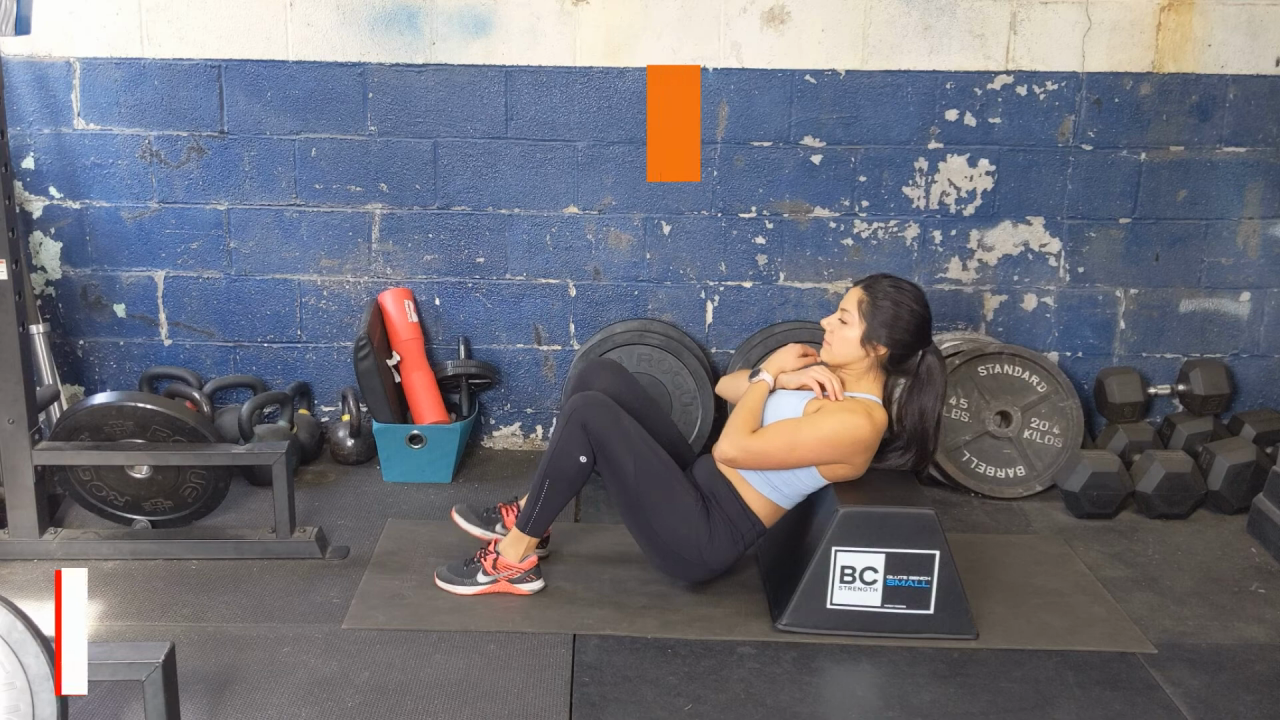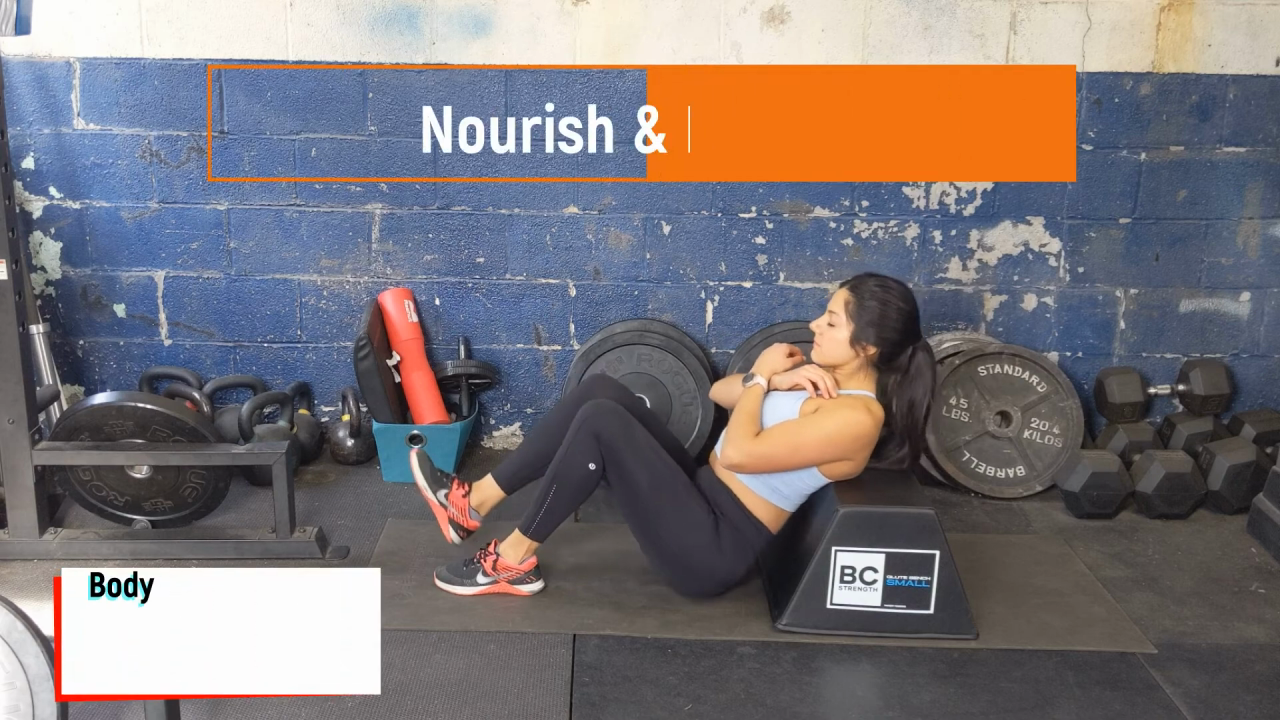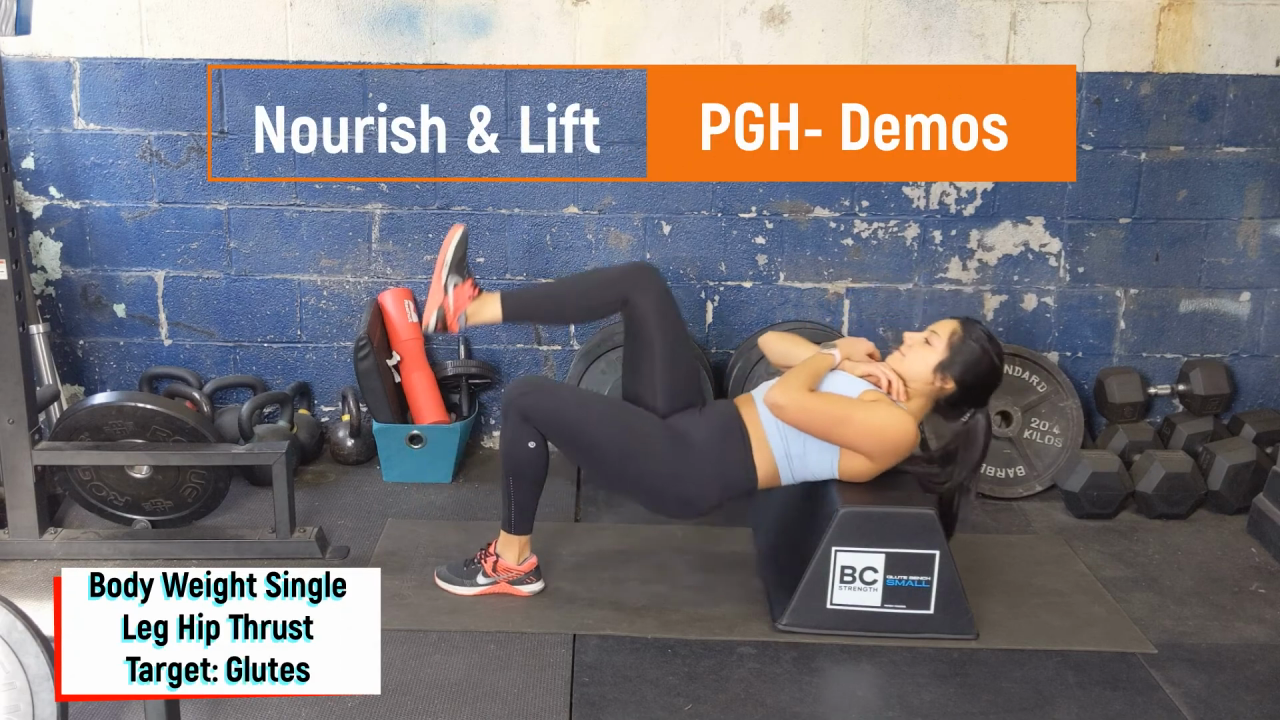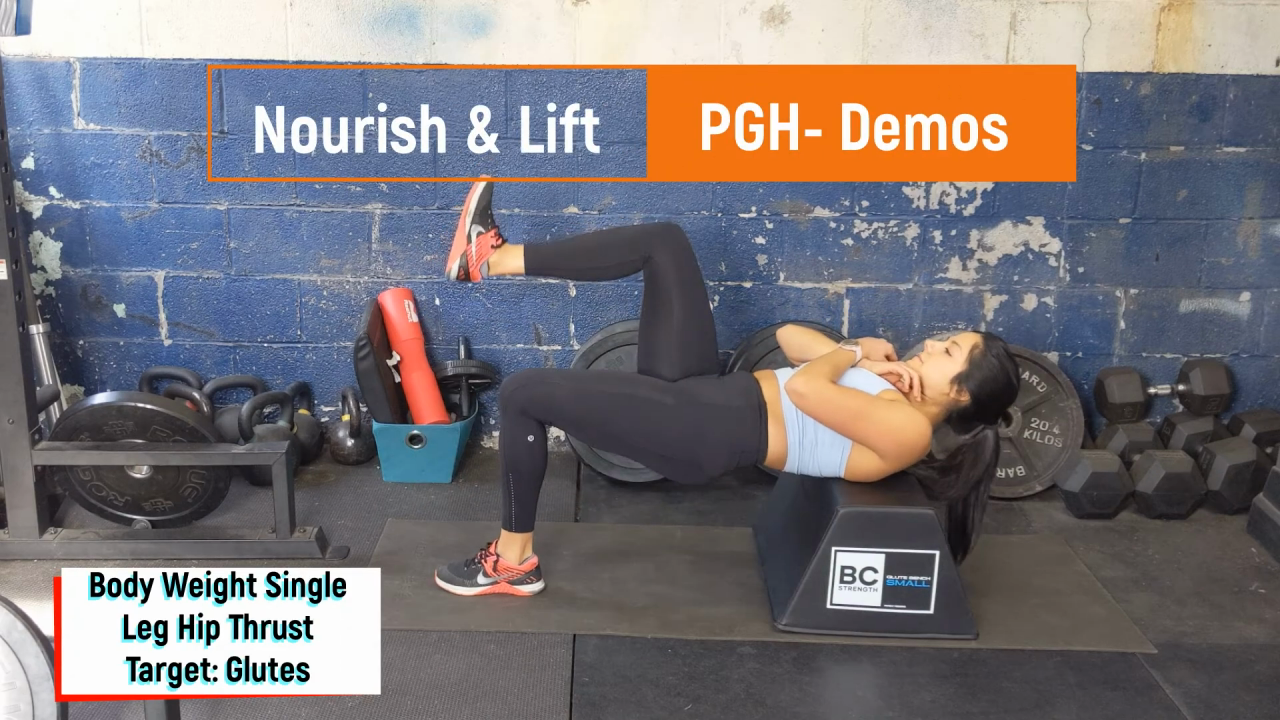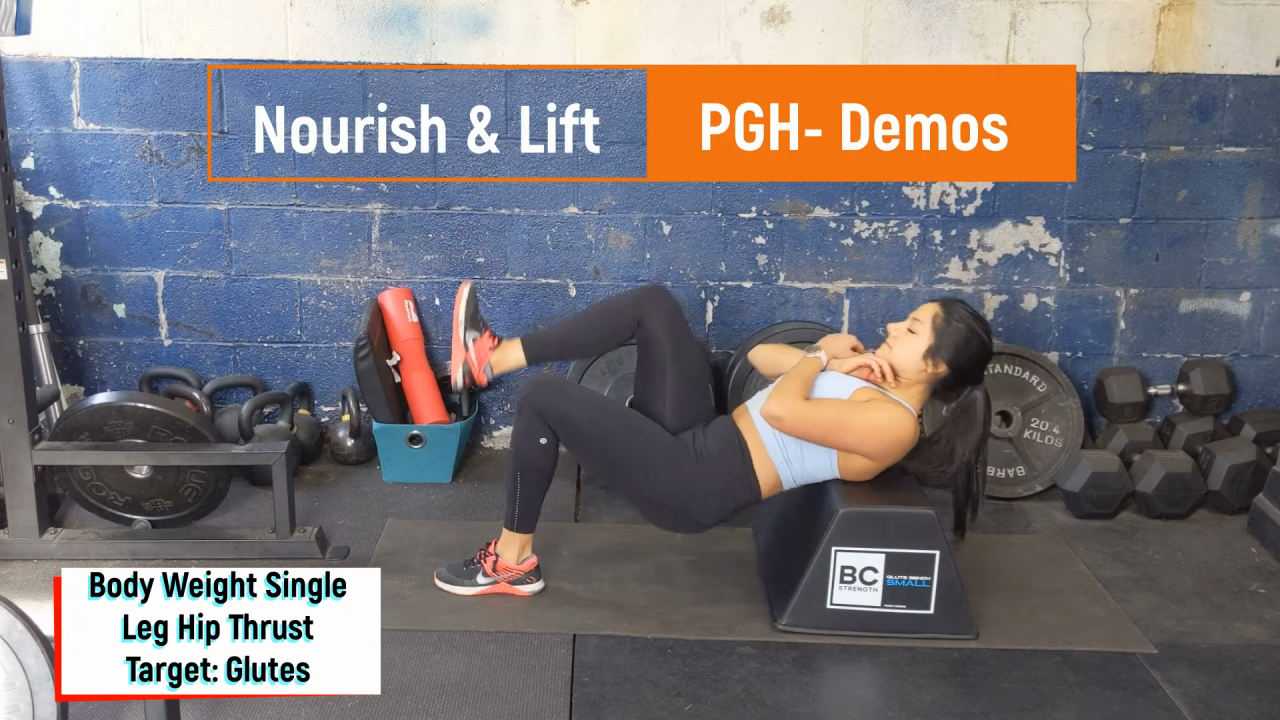
dt=1s
person 1, frame 1
left shoulder: (857, 421)
right shoulder: (836, 377)
left elbow: (733, 446)
right elbow: (725, 387)
left wrist: (769, 374)
right wrist: (783, 378)
left hip: (702, 536)
right hip: (698, 483)
left knee: (589, 411)
right knee: (600, 375)
left ankle: (515, 558)
right ankle: (529, 515)
person 1, frame 2
left shoulder: (856, 417)
right shoulder: (828, 378)
left elbow: (738, 452)
right elbow: (718, 393)
left wrist: (762, 377)
right wrist: (775, 380)
left hip: (712, 548)
right hip: (701, 494)
left knee: (601, 420)
right knee: (600, 389)
left ankle: (513, 559)
right ankle: (474, 502)
person 1, frame 3
left shoulder: (894, 427)
right shoulder: (877, 383)
left elbow: (782, 399)
right elbow: (771, 342)
left wrist: (833, 356)
right wrist: (840, 356)
left hip: (687, 467)
right hip: (691, 425)
left knee: (526, 398)
right knee: (640, 281)
left ankle: (511, 562)
right ankle: (473, 308)
person 1, frame 4
left shoulder: (909, 429)
right shoulder: (896, 394)
left elbow: (805, 388)
right elbow: (789, 336)
left wrist: (853, 352)
right wrist: (858, 351)
left hip: (703, 433)
right hip: (703, 391)
left knee: (524, 392)
right knee: (664, 240)
left ankle: (513, 561)
right ankle: (493, 258)
person 1, frame 5
left shoulder: (894, 425)
right shoulder: (879, 380)
left elbow: (779, 408)
right elbow: (760, 356)
left wrist: (821, 355)
right wrist: (828, 357)
left hip: (693, 483)
right hip: (697, 438)
left knee: (542, 397)
right knee: (653, 303)
left ankle: (512, 562)
right ankle: (492, 356)
